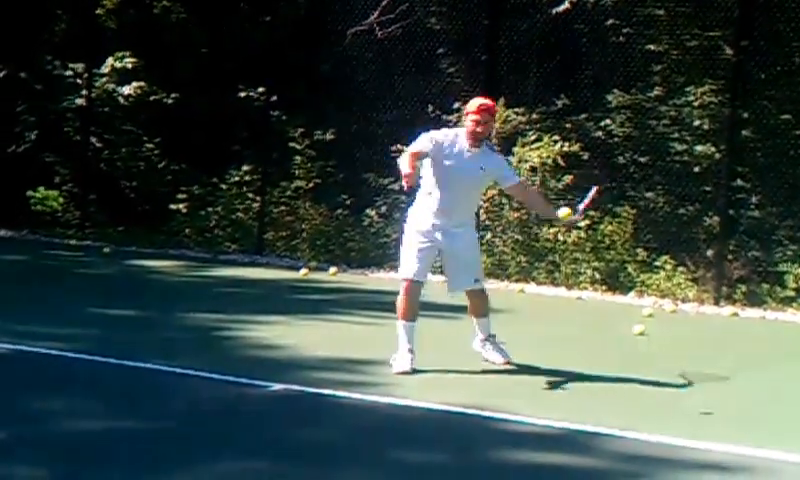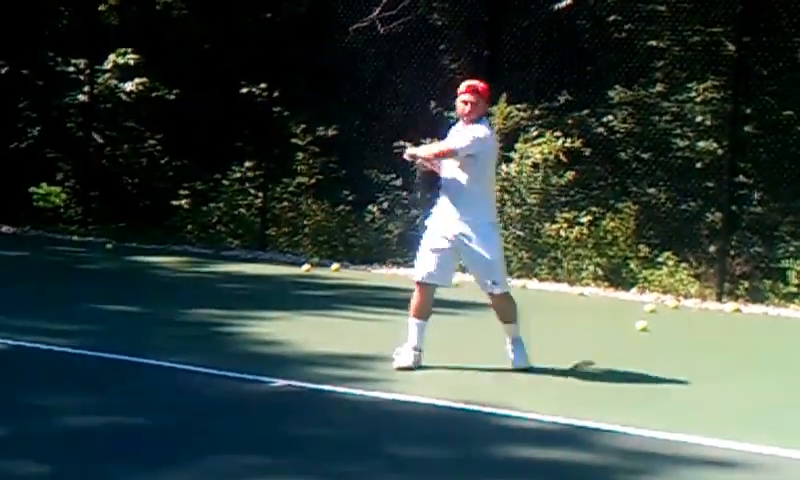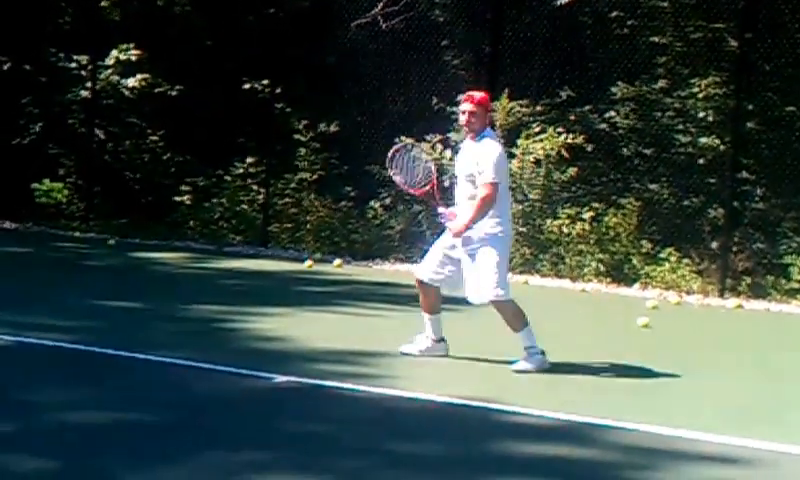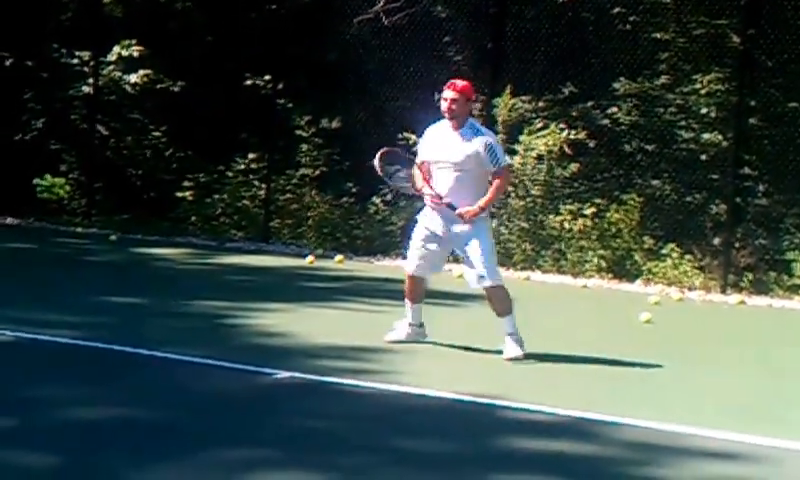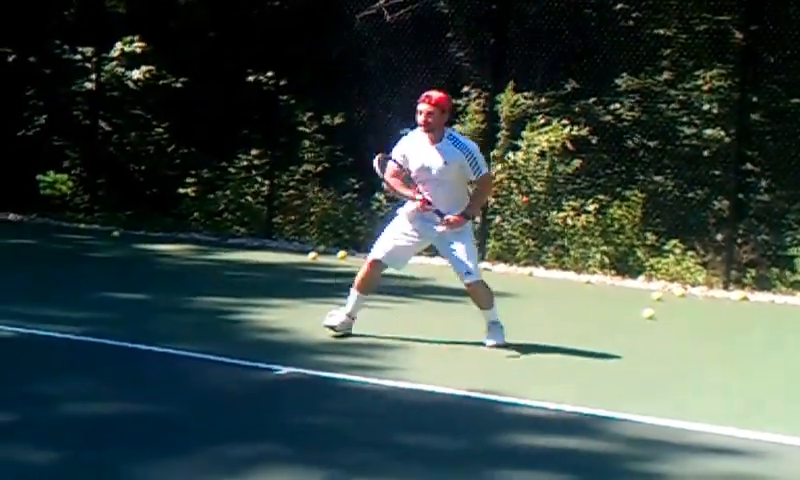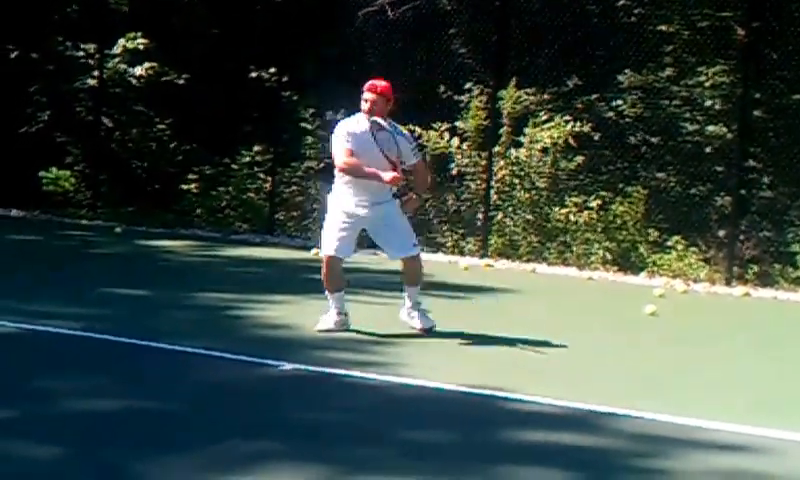
dt=0.3s
person 1, frame 1
left shoulder: (493, 159)
right shoulder: (441, 139)
left elbow: (521, 189)
right elbow: (410, 155)
left wrist: (552, 213)
right wrist: (408, 169)
left hip: (459, 231)
right hip: (424, 224)
left knee: (472, 289)
right knee: (411, 283)
left ankle: (485, 339)
right ankle: (405, 350)
person 1, frame 2
left shoulder: (480, 134)
right shoulder: (458, 130)
left elbow: (438, 152)
left wrist: (415, 152)
right wrist: (430, 162)
left hip: (479, 226)
right hip: (444, 221)
left knee: (497, 291)
right knee: (424, 283)
left ankle: (515, 342)
right ankle: (412, 347)
person 1, frame 3
left shoulder: (490, 150)
right shoulder: (467, 144)
left elbow: (488, 195)
left wrist: (465, 226)
right wrist: (455, 212)
left hip: (490, 234)
right hip: (460, 229)
left knee: (497, 296)
right knee: (425, 279)
left ankle: (534, 353)
right ankle: (434, 340)
person 1, frame 4
left shoulder: (485, 140)
right shoulder: (432, 134)
left elbow: (503, 178)
right elbow: (420, 169)
left wrist: (479, 208)
right wrist: (427, 191)
left hip: (471, 221)
right hip: (435, 216)
left knee: (490, 282)
right knee: (414, 274)
left ankle: (512, 337)
right ankle: (414, 326)
person 1, frame 5
left shoulder: (464, 148)
right shoulder: (408, 143)
left elbow: (485, 184)
right elbow: (391, 178)
left wrist: (465, 215)
right wrist: (412, 195)
left hip: (451, 223)
right hip: (414, 218)
left knee: (472, 280)
right knee: (374, 262)
left ankle: (494, 325)
right ankle: (347, 315)
person 1, frame 6
right shoulder: (347, 128)
left elbow: (420, 170)
right elbow: (343, 163)
left wrist: (416, 195)
right wrist: (381, 175)
left hip: (383, 204)
right hip: (345, 203)
left knee: (411, 257)
right knee: (331, 257)
left ankle: (412, 308)
right ankle: (338, 312)
